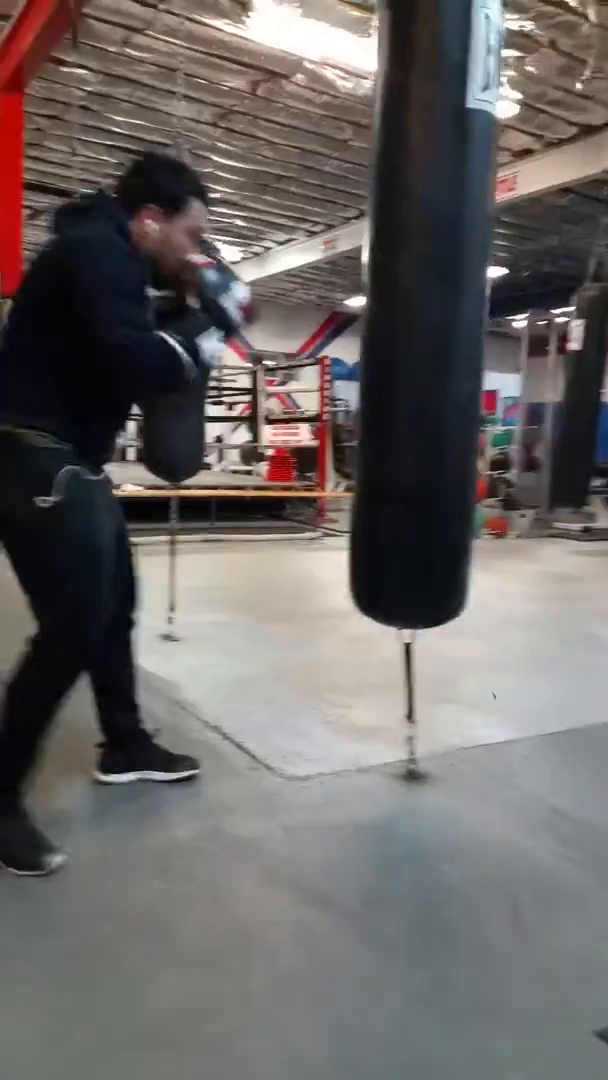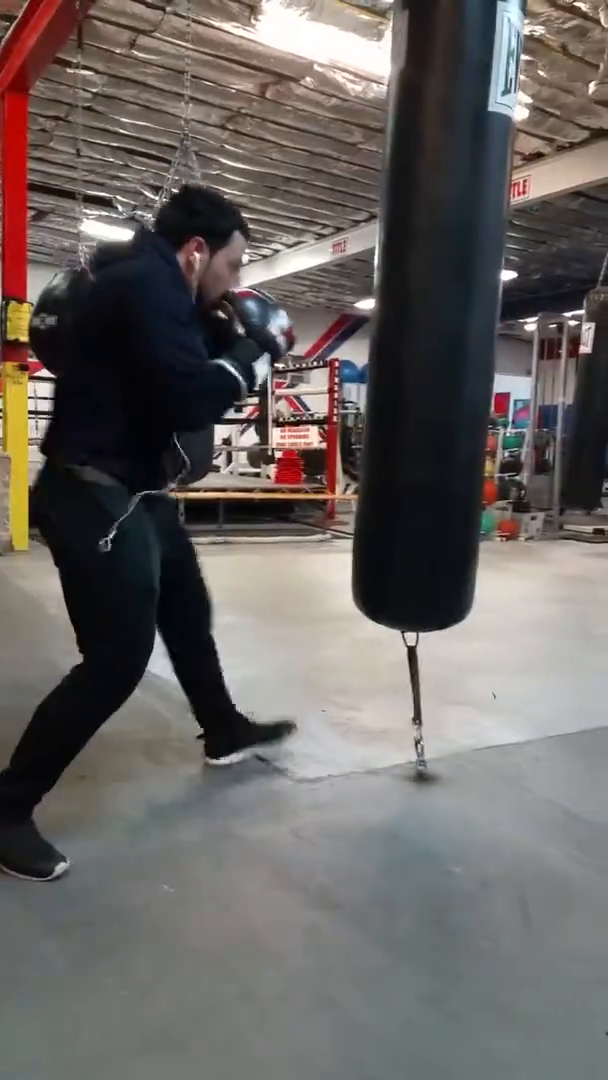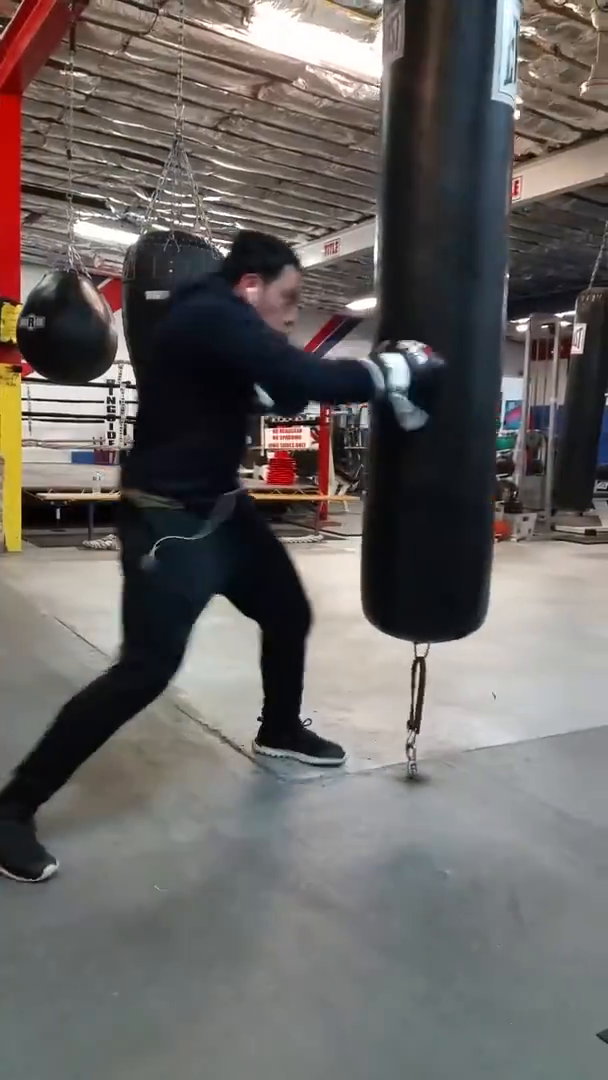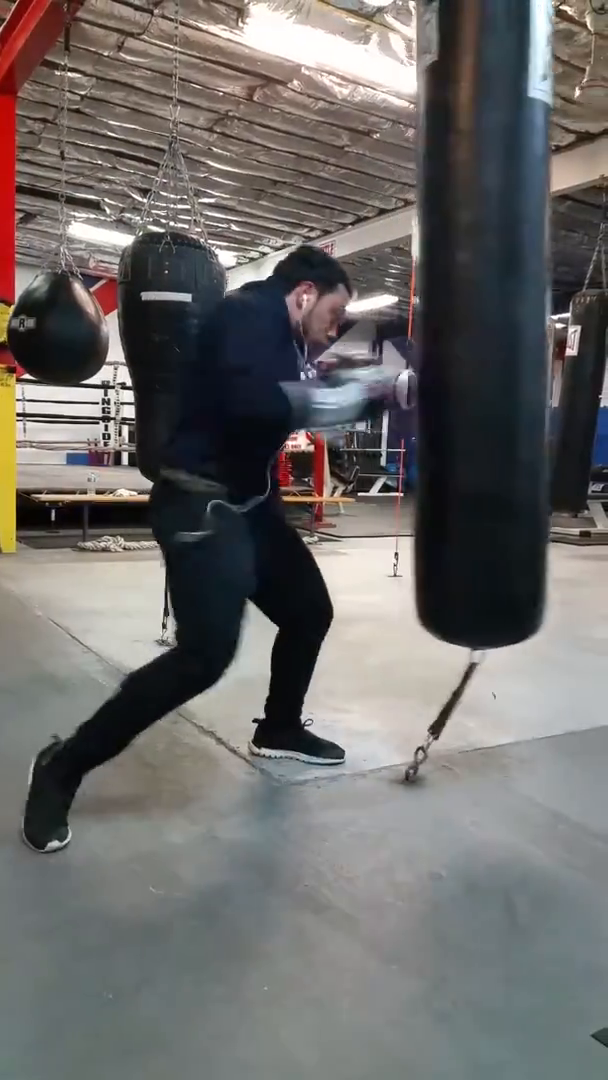
dt=0.3s
person 1, frame 1
left shoulder: (110, 261)
right shoulder: (98, 248)
left elbow: (124, 359)
right elbow: (135, 364)
left wrist: (192, 314)
right wrist: (209, 328)
left hip: (66, 462)
left knee: (113, 603)
right knee: (76, 625)
left ankle: (125, 746)
person 1, frame 2
left shoulder: (168, 288)
right shoulder: (142, 282)
left elbow: (198, 375)
right elbow: (198, 395)
left wrist: (243, 341)
right wrist: (254, 347)
left hip: (139, 493)
right hip: (94, 501)
left knee: (187, 608)
right knee: (118, 659)
left ankle: (223, 730)
person 1, frame 3
left shoulder: (232, 328)
right shoulder: (210, 318)
left elbow: (291, 390)
right elbow: (301, 379)
left wrist: (374, 375)
right wrist: (395, 370)
left hip: (219, 510)
right hip: (165, 520)
left knee: (288, 612)
right knee: (145, 669)
left ankle: (281, 730)
person 1, frame 4
left shoulder: (281, 341)
right shoulder: (253, 316)
left elbow: (301, 409)
right elbow: (250, 403)
left wrist: (368, 390)
right wrist: (343, 394)
left hip: (247, 505)
right hip: (203, 506)
left knee: (308, 610)
right knee: (203, 654)
left ankle: (280, 729)
right ankle: (63, 768)
